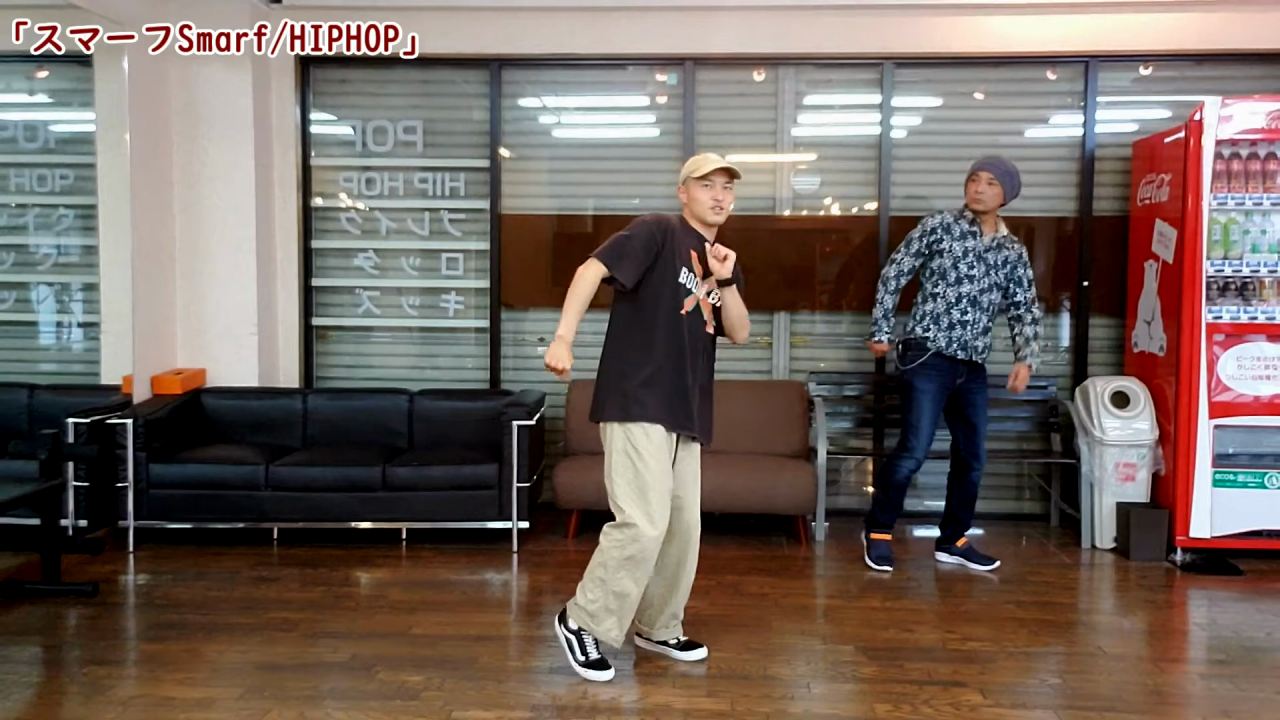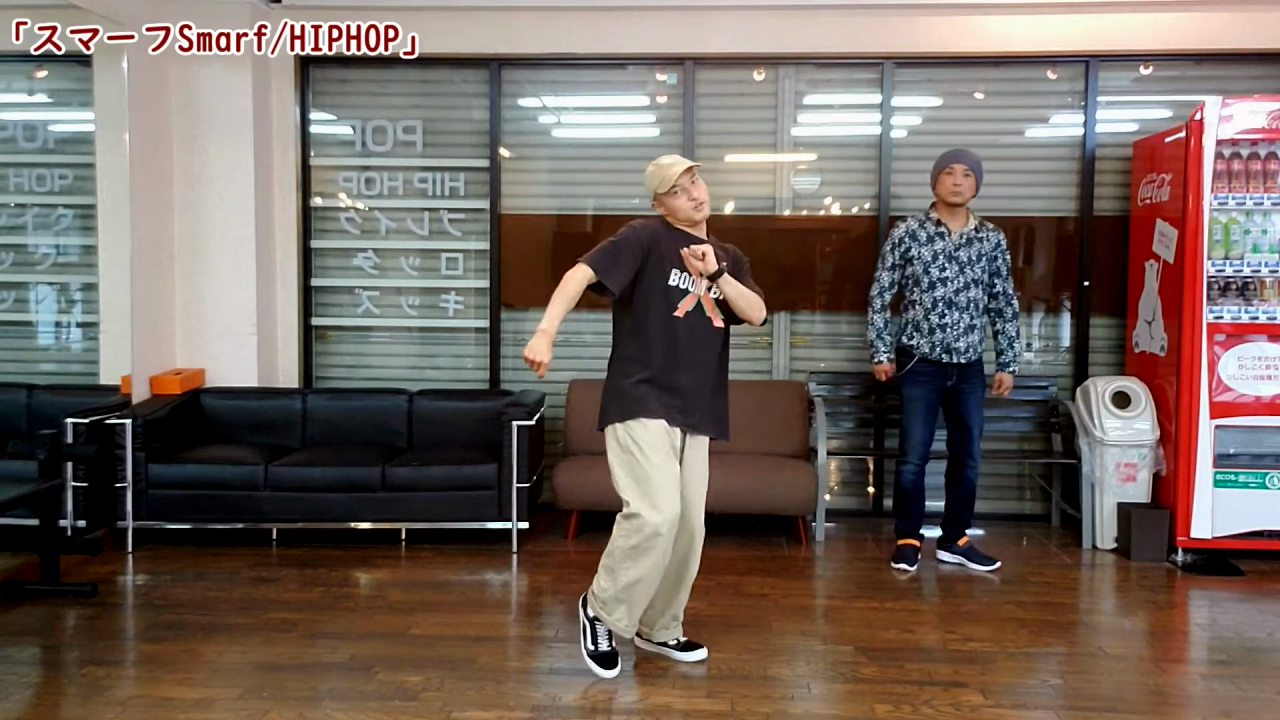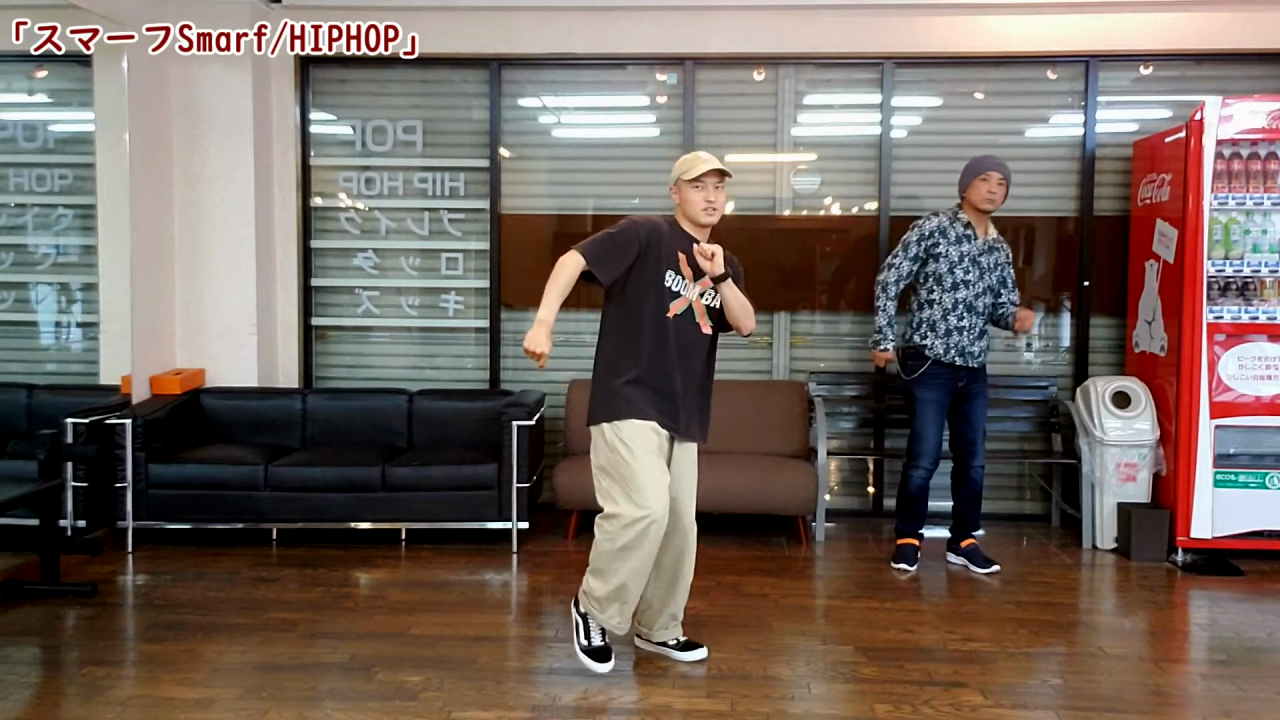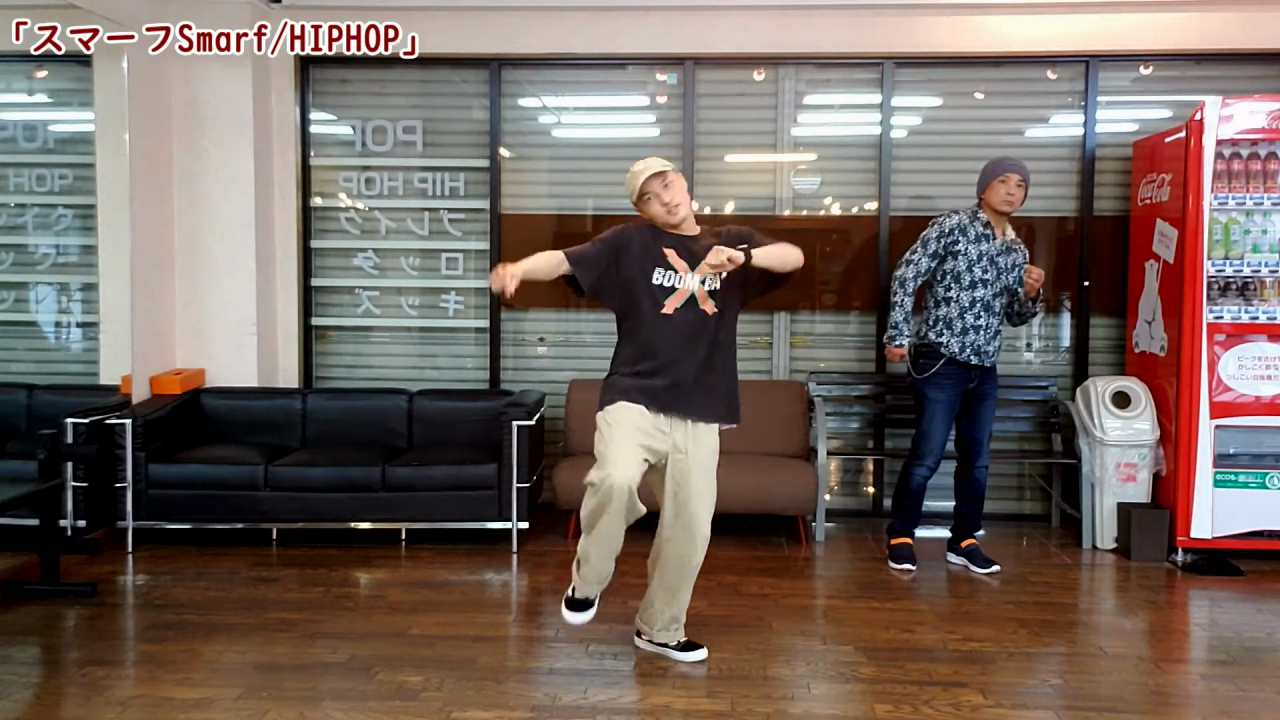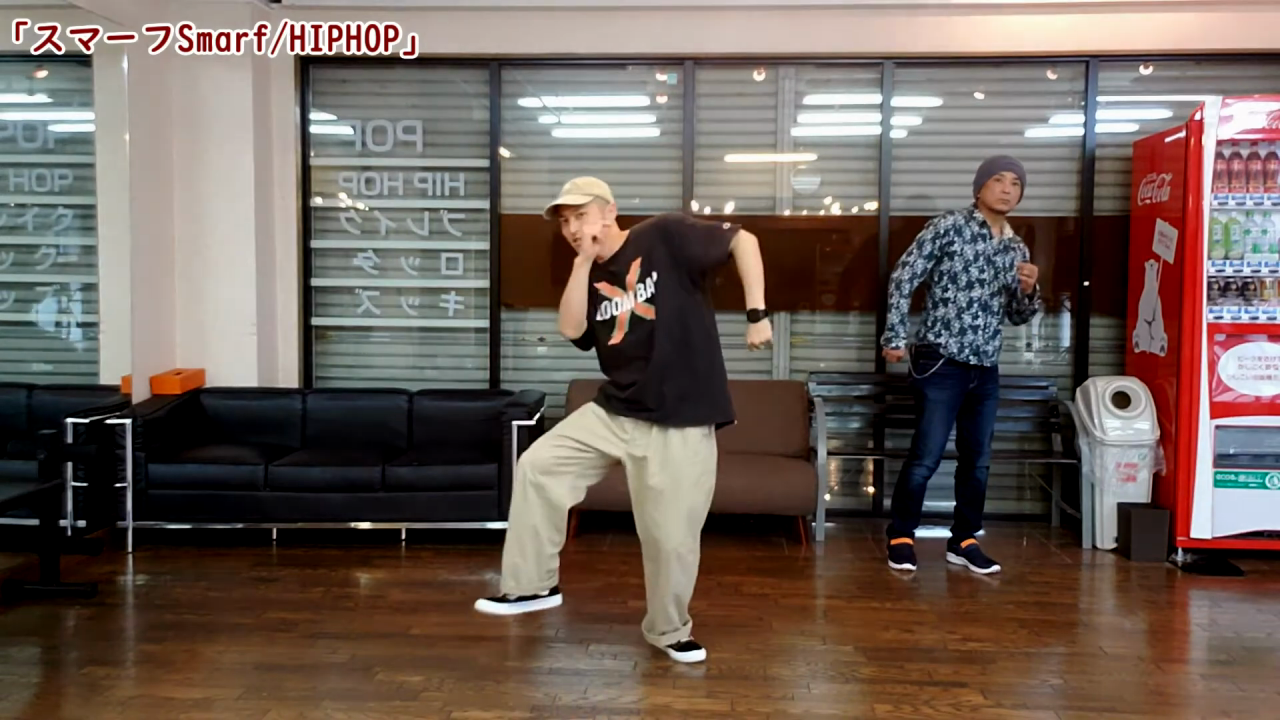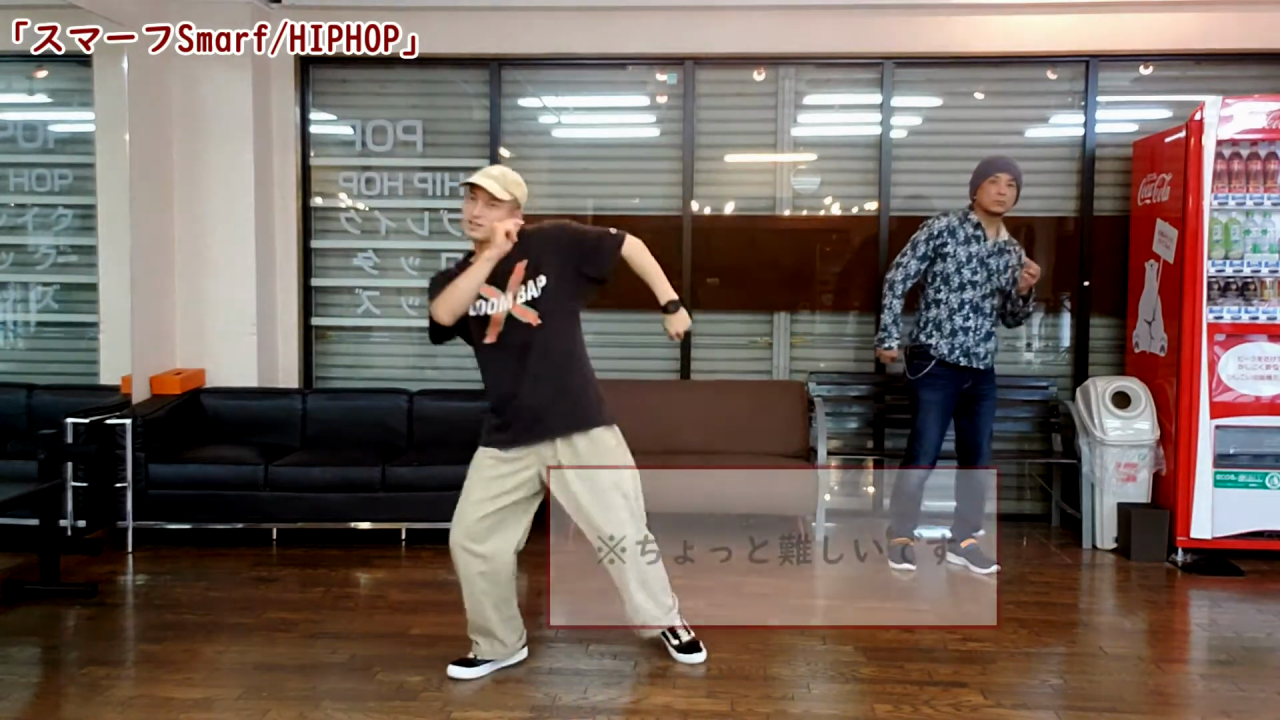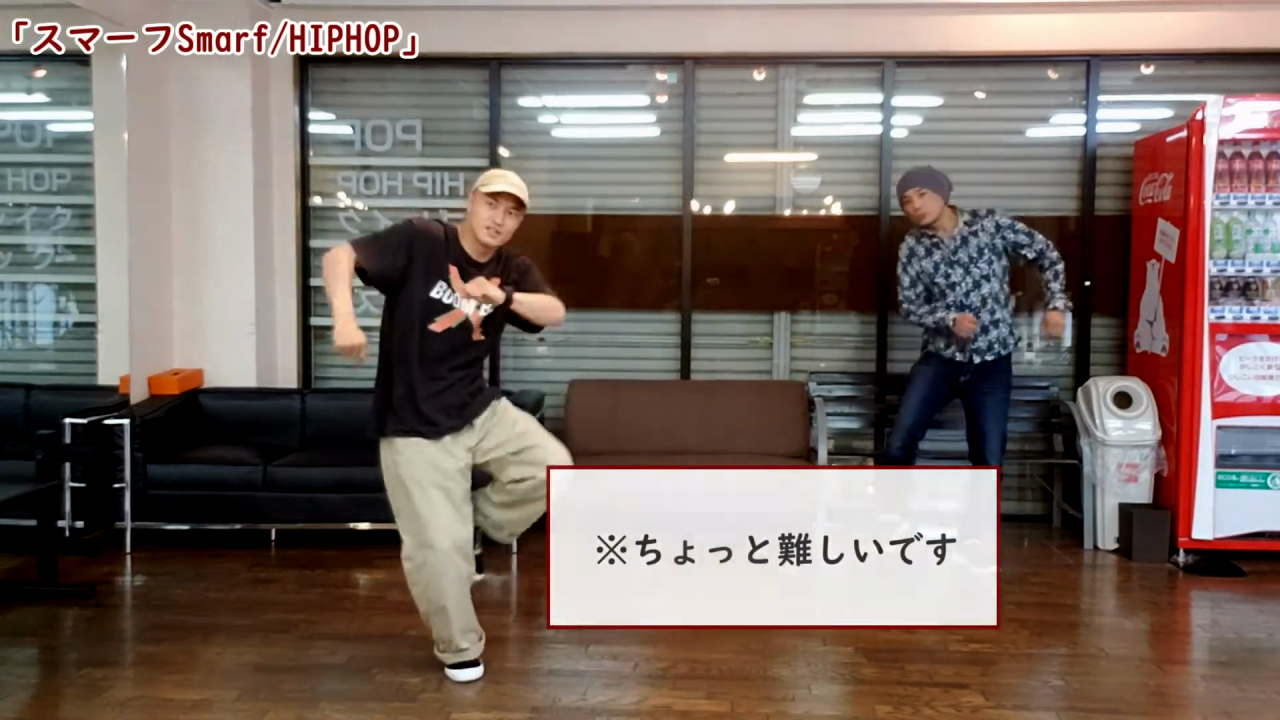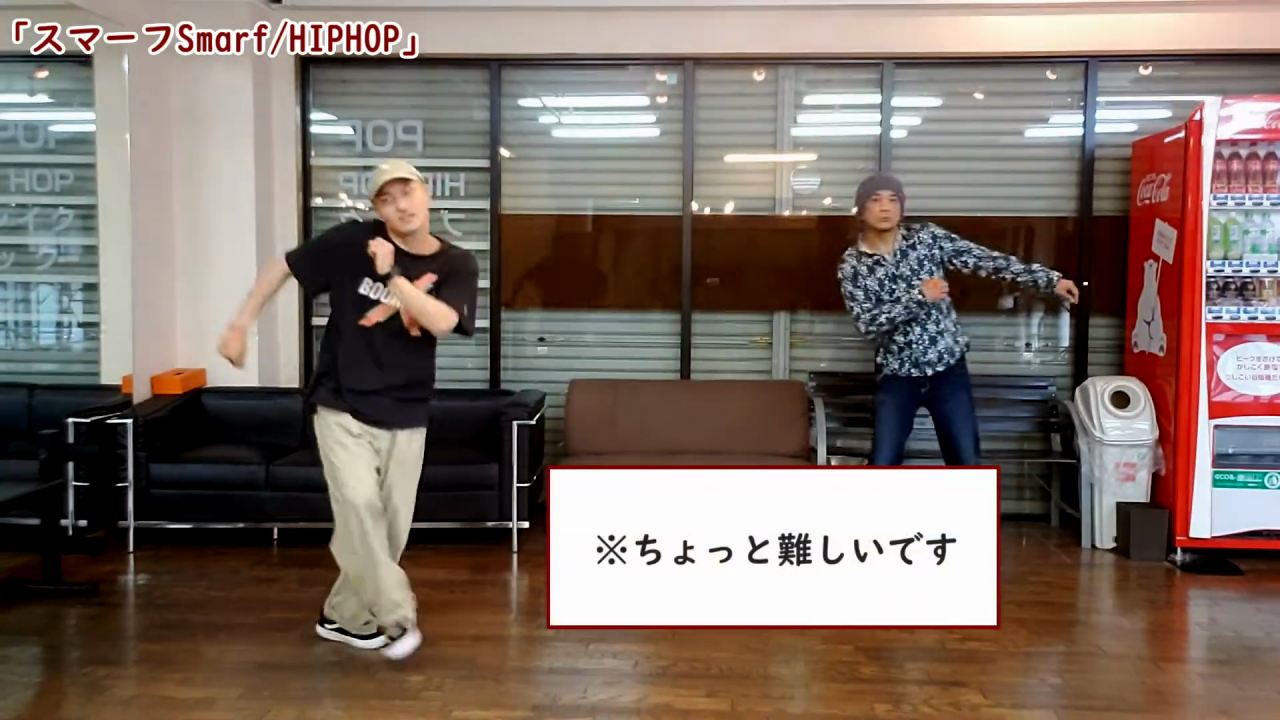
dt=0.5s
person 1, frame 1
left shoulder: (723, 260)
right shoulder: (656, 231)
left elbow: (739, 334)
right elbow: (592, 270)
left wrist: (725, 283)
right wrist: (563, 337)
left hip: (685, 411)
right hip: (636, 403)
left knee: (684, 526)
right knee: (642, 523)
left ankle: (658, 627)
right ankle: (582, 620)
person 1, frame 2
left shoulder: (730, 258)
right shoulder: (644, 238)
left elbow: (757, 314)
right elbow: (581, 274)
left wrist: (714, 274)
right wrist: (545, 333)
left hip: (695, 413)
right hip: (640, 404)
left knee: (688, 526)
right knee: (654, 515)
left ankle: (659, 628)
right ankle: (602, 611)
person 1, frame 3
left shoulder: (726, 263)
right shoulder: (643, 234)
left elbow: (746, 325)
right elbow: (573, 260)
left wrist: (718, 277)
right wrist: (542, 323)
left hip: (681, 413)
right hip: (627, 402)
left knee: (679, 526)
right knee: (644, 509)
left ankle: (658, 628)
right ankle: (595, 609)
person 1, frame 4
left shoulder: (731, 241)
right shoulder: (627, 244)
left elbow: (793, 257)
right elbow: (561, 262)
left wrist: (744, 257)
right wrist: (516, 269)
left hip: (700, 410)
right hip: (635, 394)
left knee: (690, 526)
right knee: (616, 481)
left ankle: (660, 629)
right ankle: (590, 574)
person 1, frame 5
left shoulder: (665, 236)
right shoulder: (588, 284)
left elbow: (741, 239)
right elbow: (570, 329)
left wrist: (757, 313)
right wrist: (583, 260)
left hip: (683, 419)
right hip: (615, 412)
left knee: (670, 534)
right knee: (536, 467)
left ankle: (668, 629)
right ankle: (533, 583)
person 1, frame 6
left shoulder: (553, 244)
right shoulder: (457, 274)
left elbow: (627, 244)
right elbow: (442, 315)
left wrist: (670, 303)
right wrist: (489, 256)
left hip: (579, 425)
right hip: (507, 436)
left knee: (619, 532)
right knee: (472, 539)
left ankle: (663, 622)
right ankle: (497, 645)
person 1, frame 7
left shoulder: (511, 271)
right shoulder: (418, 240)
left elbow: (555, 314)
right elbow: (337, 257)
left wrist: (504, 298)
right wrist: (344, 319)
left hip: (478, 409)
right hip: (414, 424)
left knee: (552, 466)
right knee: (439, 546)
left ankle: (481, 518)
right ankle: (459, 647)
person 1, frame 8
left shoulder: (457, 265)
right shoulder: (352, 241)
left elbow: (442, 324)
right elbow: (283, 268)
left wrist: (395, 272)
right wrist: (241, 324)
left hip: (404, 414)
right hip: (342, 404)
left knee: (389, 523)
right knee: (359, 504)
left ankle: (344, 615)
right ankle: (396, 616)
person 2, frame 1
left shoulder: (1014, 251)
right shoulder: (939, 226)
left elbow: (1025, 308)
right elbow: (893, 274)
left wrist: (1025, 358)
right wrist: (881, 330)
left hip: (972, 366)
right hip: (928, 356)
left knee: (971, 457)
right knee: (914, 448)
left ankle: (952, 540)
right ankle: (878, 528)
person 2, frame 2
left shoulder: (992, 240)
right shoulder: (907, 232)
left elbow: (1004, 305)
right elbow: (880, 294)
left wrist: (1007, 362)
right wrist: (881, 352)
left hip: (969, 366)
right hip: (919, 363)
left knee: (967, 456)
right knee: (913, 456)
left ankle: (954, 538)
right ankle: (907, 538)
person 2, frame 3
left shoulder: (1000, 250)
right shoulder: (933, 227)
left elbow: (1001, 307)
right elbow: (889, 281)
left wrist: (1017, 317)
right wrist: (884, 339)
left hip: (973, 368)
right hip: (929, 363)
left knee: (972, 460)
right knee: (923, 458)
left ankle: (963, 540)
right ankle: (907, 537)
person 2, frame 4
left shoulder: (1017, 251)
right shoulder: (952, 226)
left elbow: (1014, 316)
right elbow: (906, 276)
left wrist: (1031, 295)
right wrist: (898, 336)
left hip: (984, 370)
right hip: (940, 363)
left knee: (976, 460)
right knee: (926, 456)
left ankle: (963, 540)
right ankle: (900, 536)
person 2, frame 5
left shoulder: (1017, 249)
right shoulder: (948, 227)
left elbow: (1018, 316)
right elbow: (903, 277)
left wrist: (1029, 291)
right wrist: (895, 336)
left hip: (985, 369)
right hip: (940, 363)
left knee: (977, 460)
right knee: (926, 456)
left ankle: (964, 540)
right ankle: (900, 536)
person 2, frame 6
left shoulder: (1013, 252)
right shoulder: (943, 227)
left elbow: (1010, 318)
right elbow: (897, 279)
left wrist: (1025, 290)
right wrist: (888, 337)
left hip: (980, 369)
right hip: (935, 364)
left knee: (978, 459)
right knee: (922, 456)
left ankle: (963, 538)
right ankle: (900, 536)
person 2, frame 7
left shoulder: (993, 225)
right shoulder: (913, 249)
left elbow: (1049, 256)
right elbow: (910, 306)
left wrist: (1056, 305)
right wrist: (950, 320)
left hip: (991, 362)
right hip: (941, 359)
left knee: (988, 461)
right knee: (898, 443)
person 2, frame 8
left shoulder: (929, 237)
right shoulder: (852, 264)
left elbow: (988, 261)
right elbow: (867, 321)
left wrist: (1049, 279)
right wrist: (919, 296)
left hip: (948, 369)
right hip: (897, 376)
left knee: (966, 462)
right knee: (883, 465)
